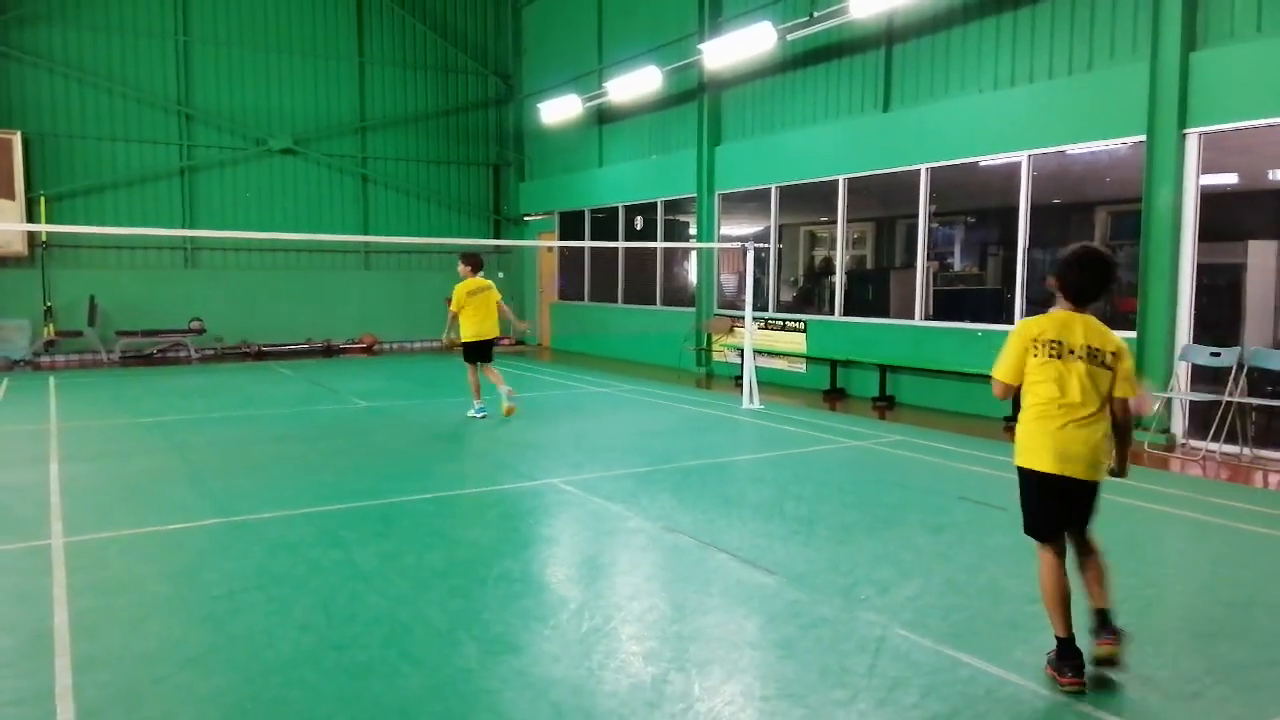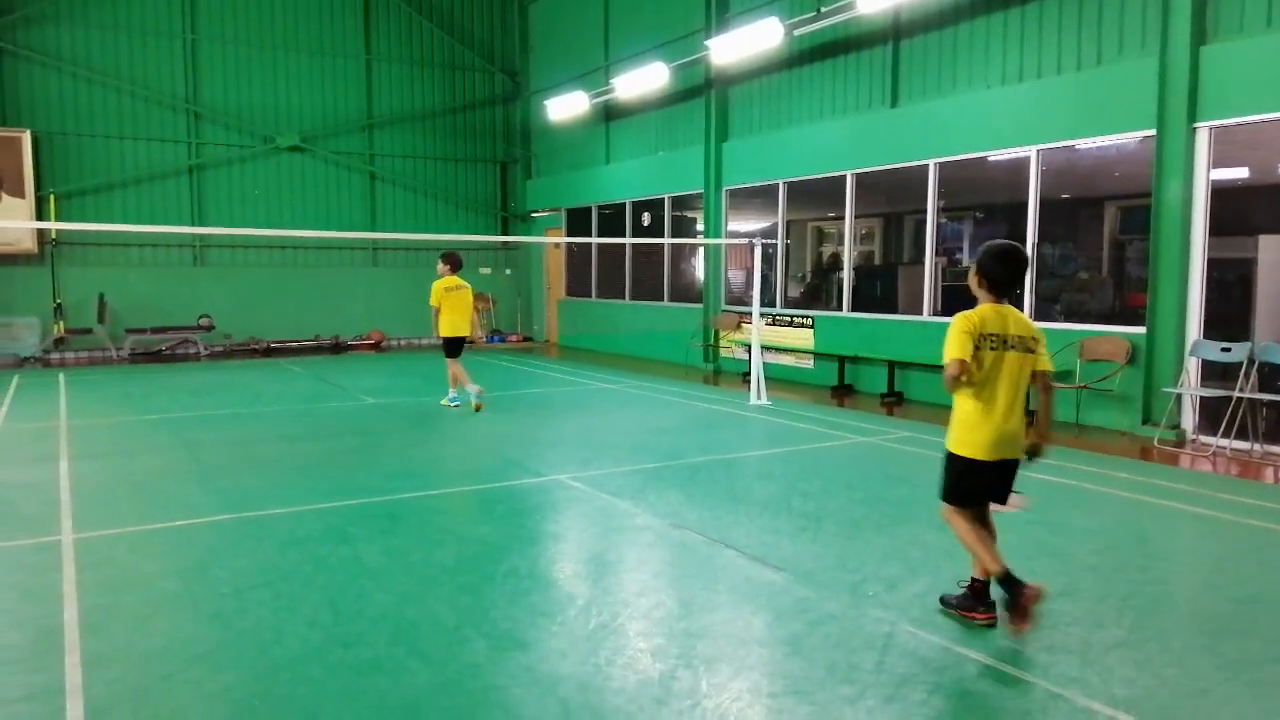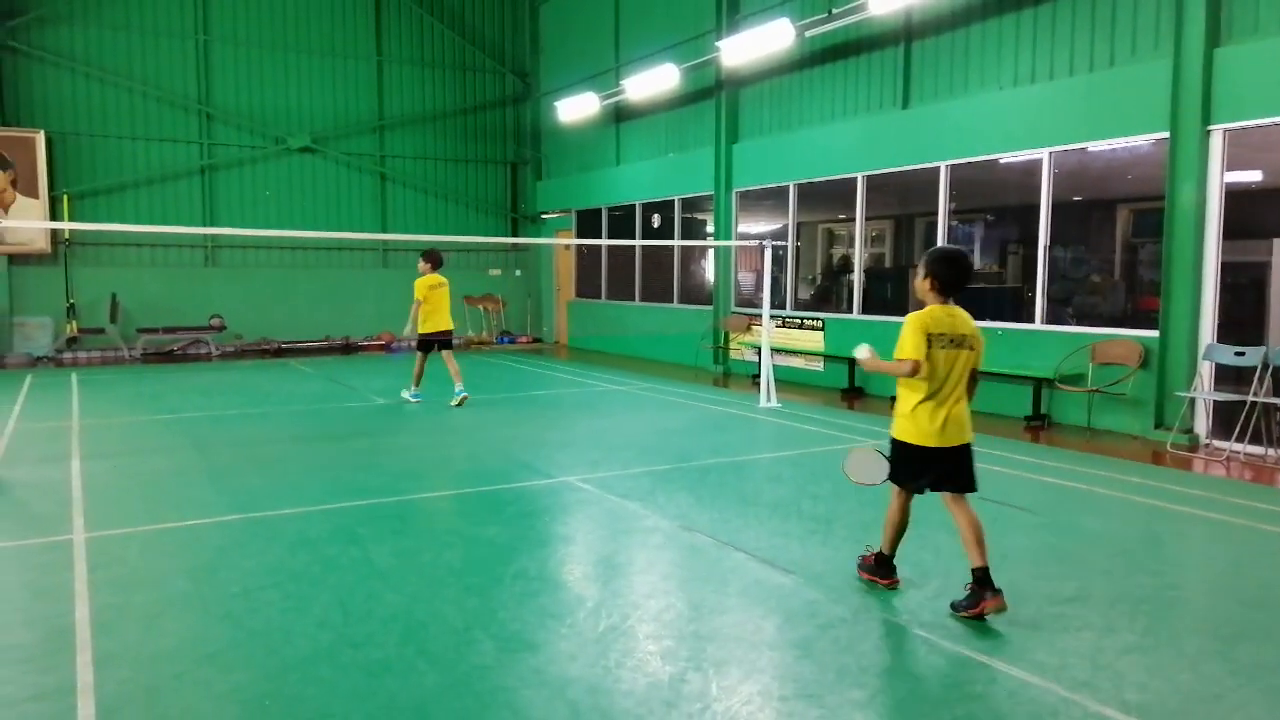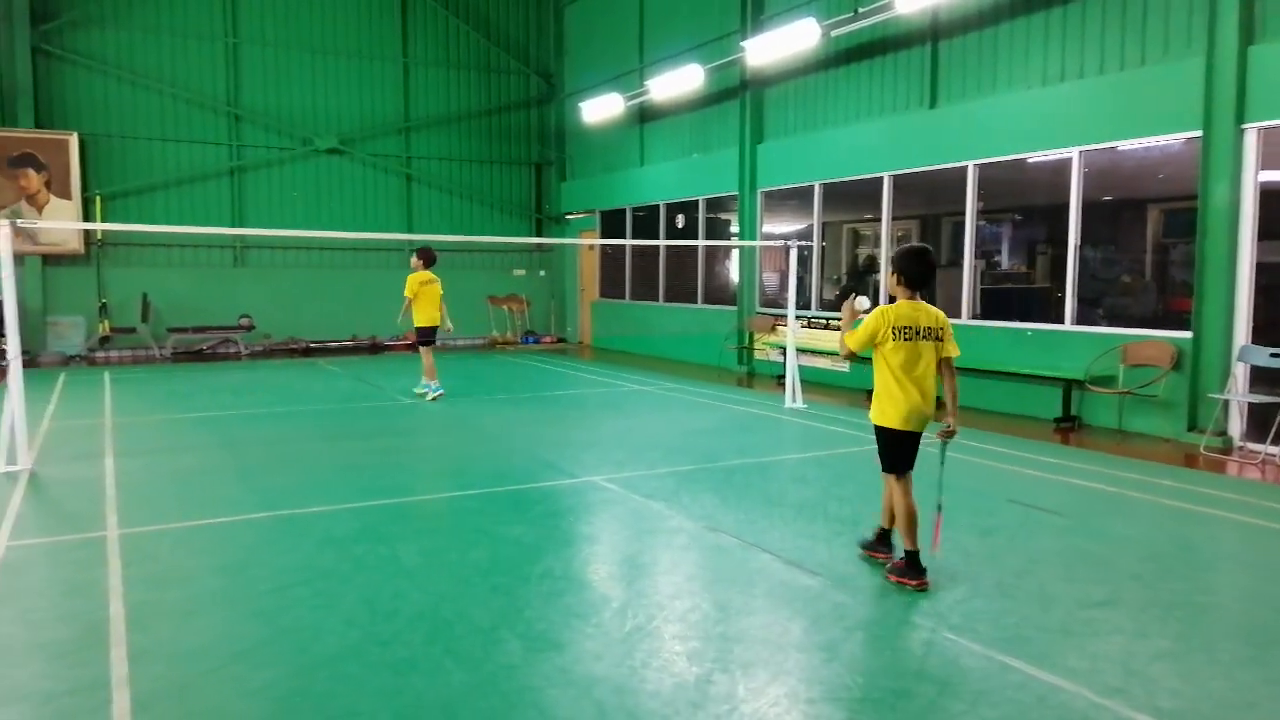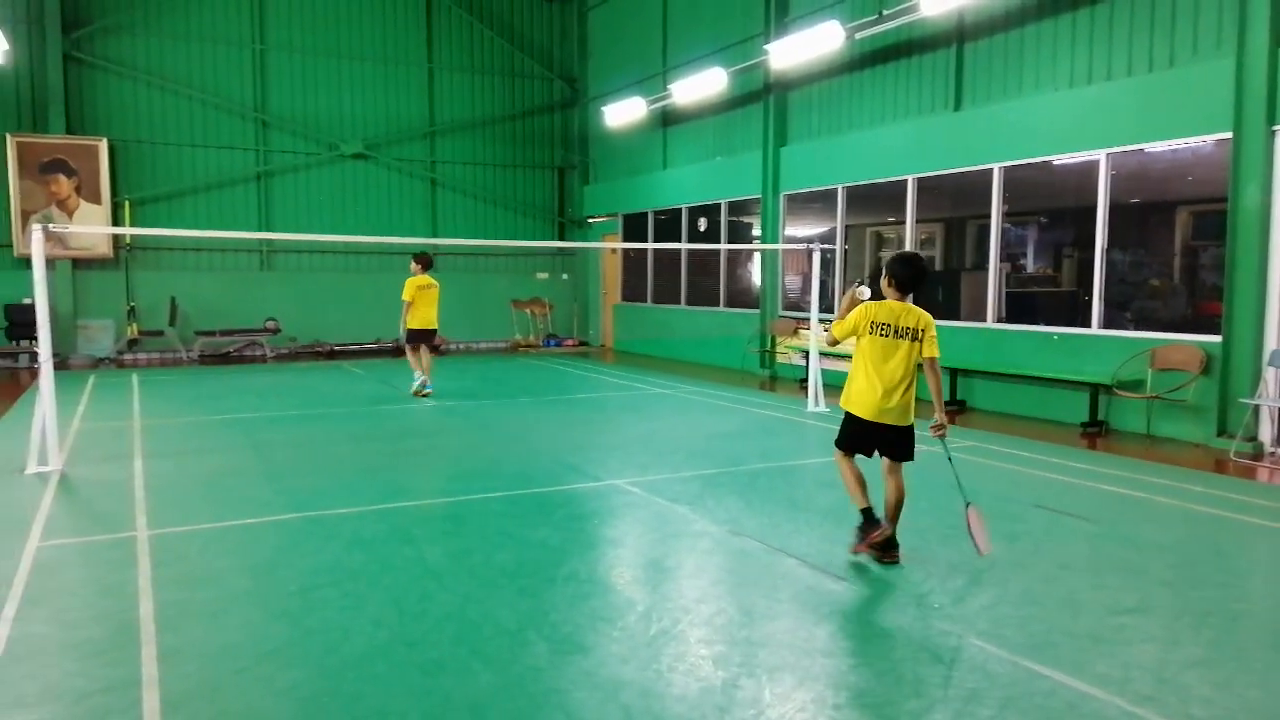
dt=0.4s
person 1, frame 1
left shoulder: (1030, 331)
right shoulder: (1114, 344)
left elbow: (1001, 391)
right elbow: (1122, 412)
left wrist: (1025, 376)
right wrist: (1122, 456)
left hip: (1040, 453)
right hip: (1087, 458)
left knee: (1049, 549)
right knee: (1080, 540)
left ankle: (1067, 656)
right ankle: (1104, 627)
person 1, frame 2
left shoulder: (967, 322)
right shoulder: (1028, 329)
left elbow: (956, 372)
right elbow: (1044, 386)
left wrist: (951, 382)
right wrist: (1039, 432)
left hip: (972, 438)
right hip: (1009, 439)
left knee: (955, 512)
right knee: (978, 510)
left ankle: (1014, 588)
right ankle: (978, 597)
person 1, frame 3
left shoulder: (918, 321)
right shoulder: (969, 325)
left elbow: (911, 368)
right elbow: (972, 377)
left wrist: (875, 364)
left hip: (916, 428)
right hip: (956, 430)
left knee: (901, 492)
right knee: (957, 502)
left ankle: (883, 564)
right ankle: (984, 586)
person 1, frame 4
left shoulder: (884, 315)
right shoulder: (938, 319)
left elbow: (848, 350)
right elbow: (948, 369)
left wrist: (847, 320)
right wrist: (951, 415)
left hip: (892, 413)
right hip: (920, 412)
left knee: (899, 481)
right knee: (896, 476)
left ankle: (912, 565)
right ankle: (883, 539)
person 1, frame 5
left shoulder: (867, 311)
right shoulder: (924, 321)
left elbow: (831, 338)
right elbow: (931, 367)
left wrist: (845, 307)
right wrist: (939, 411)
left hip: (864, 406)
right hip: (900, 411)
left knee: (844, 456)
right knee: (893, 469)
left ankle: (870, 522)
right ankle: (887, 540)
